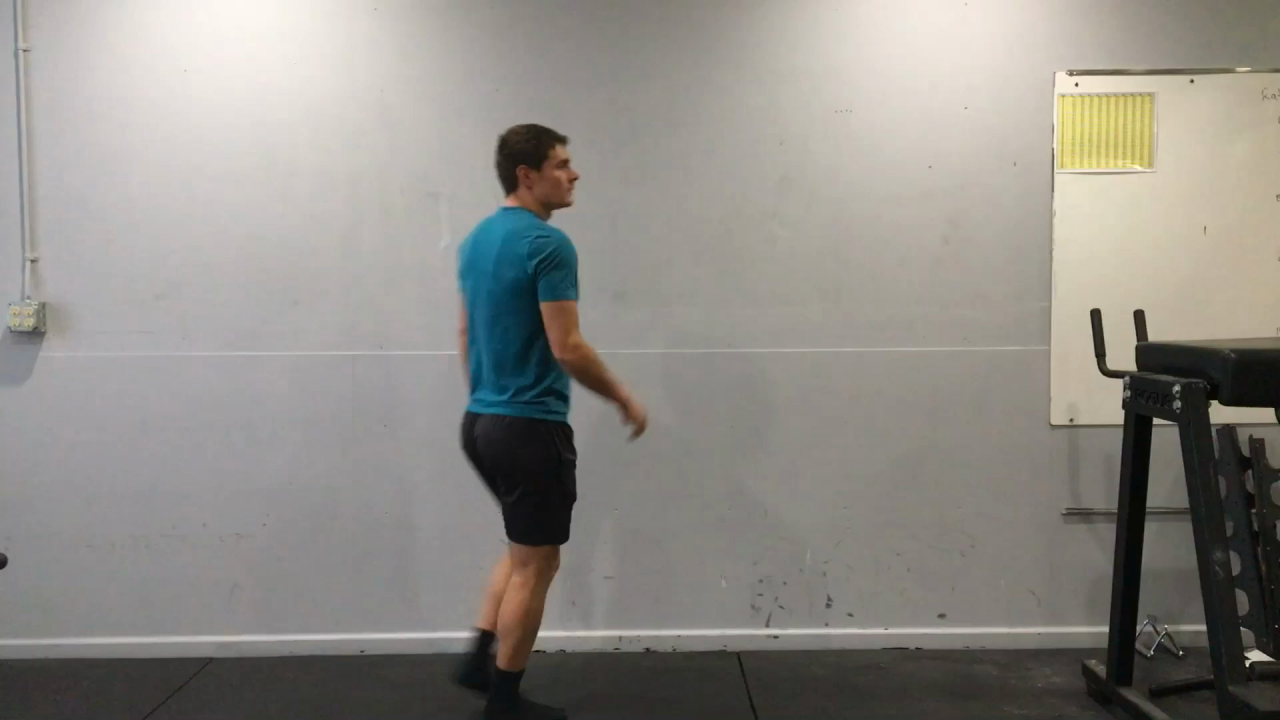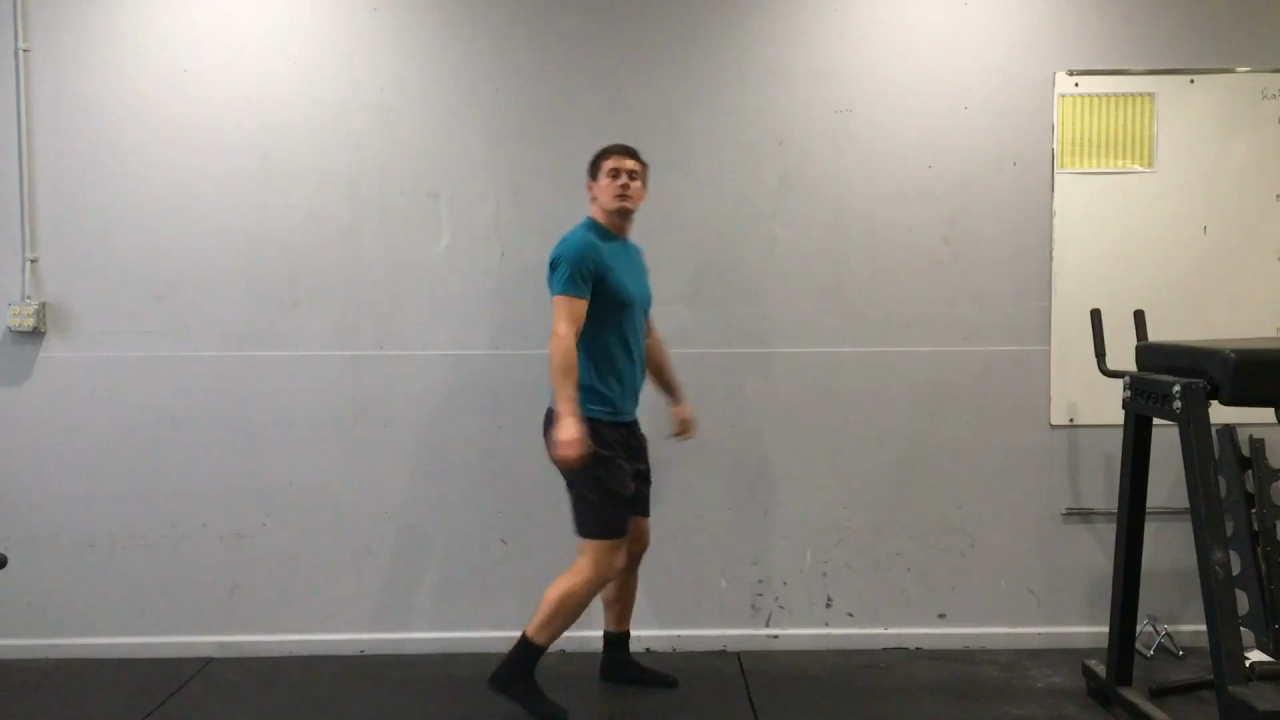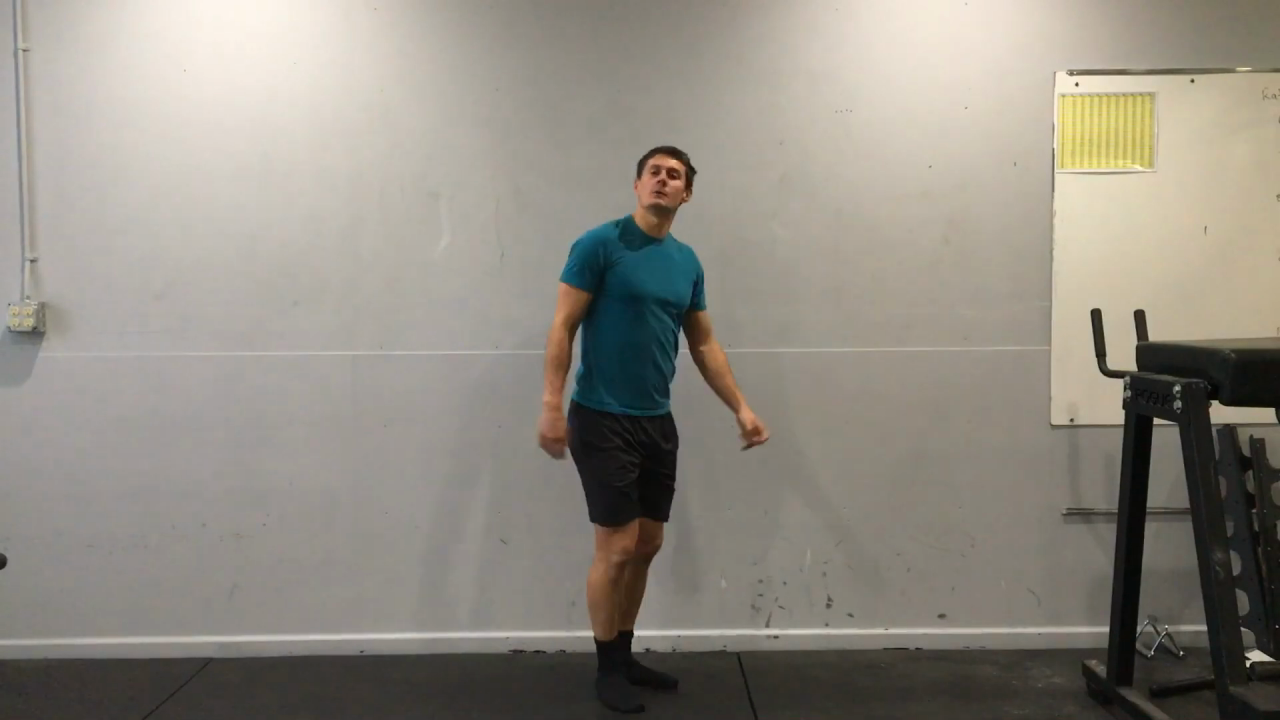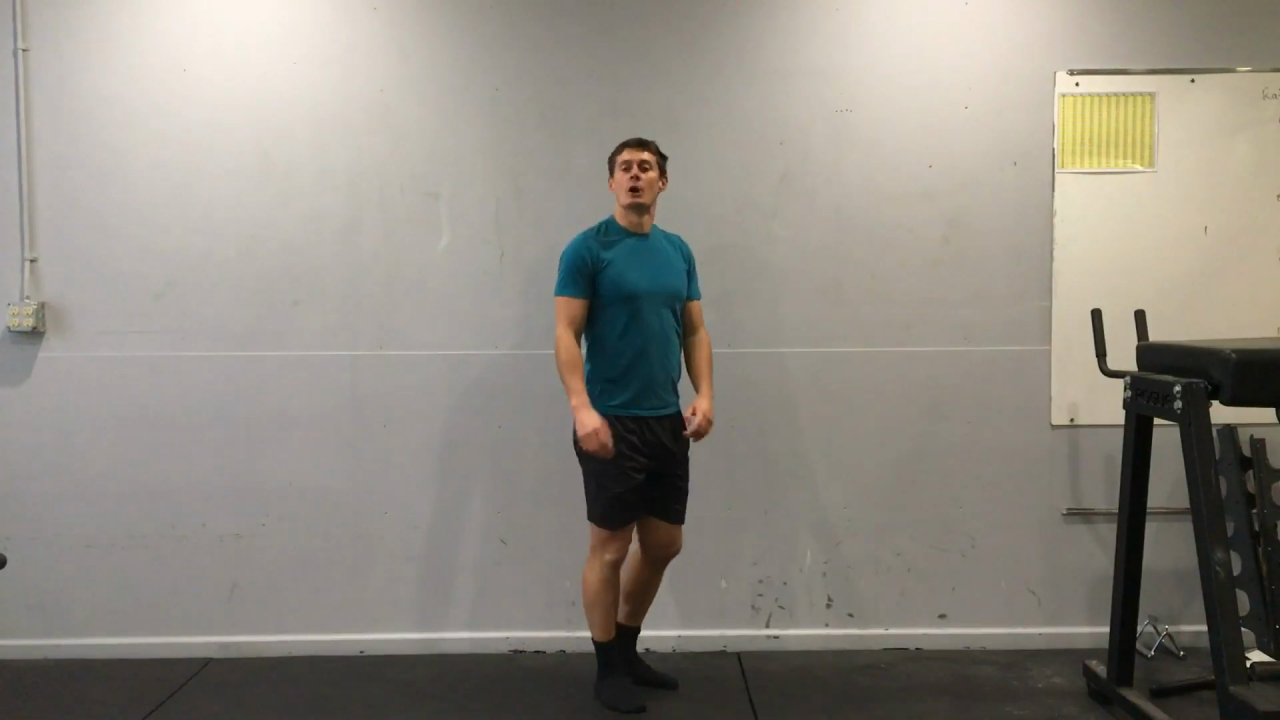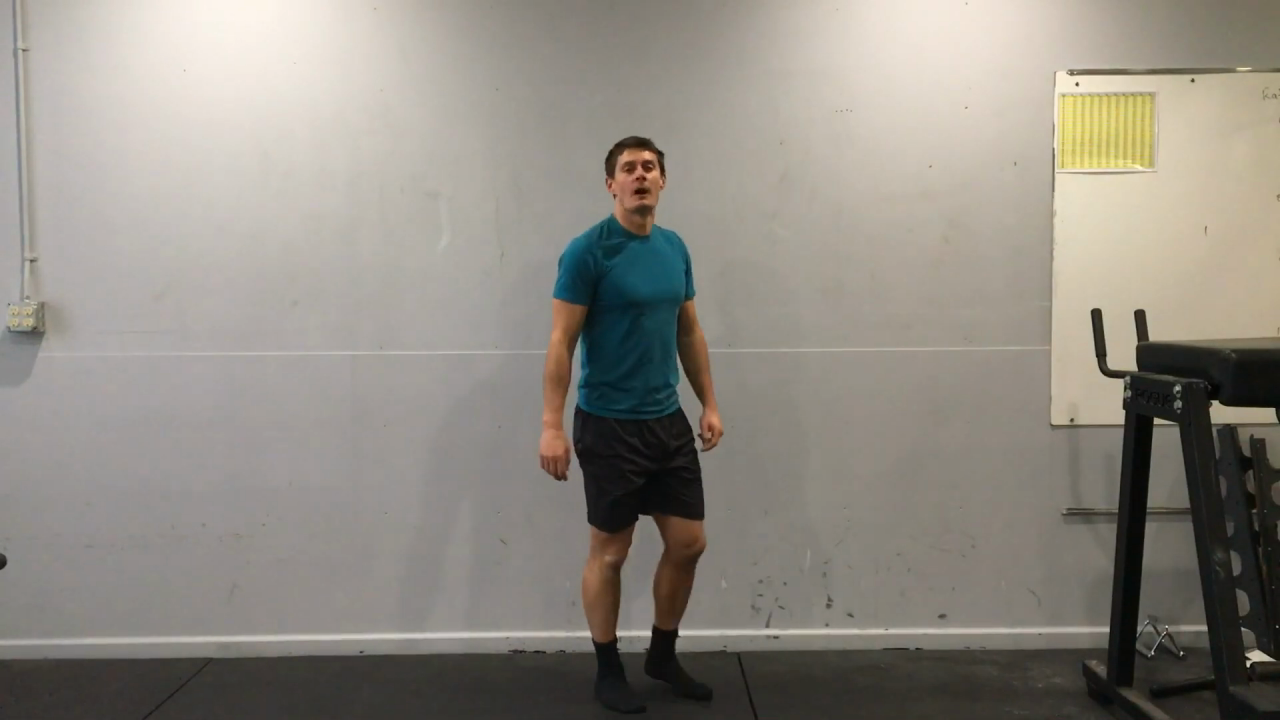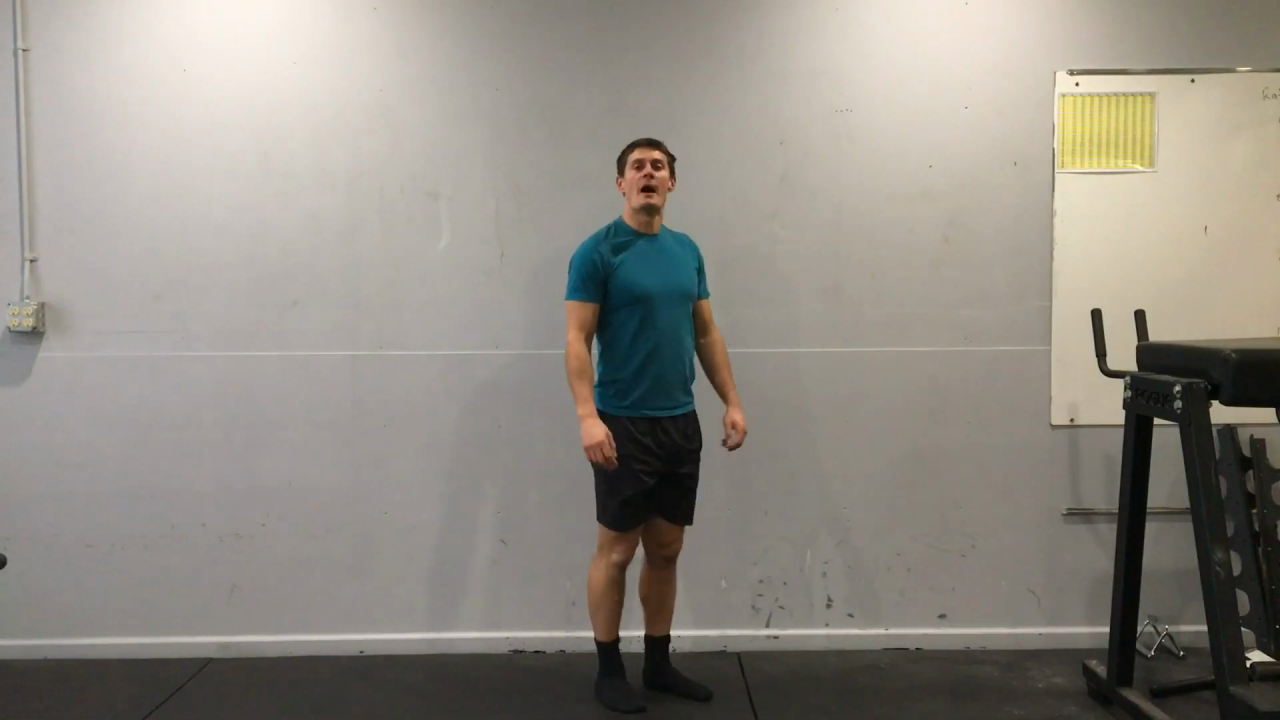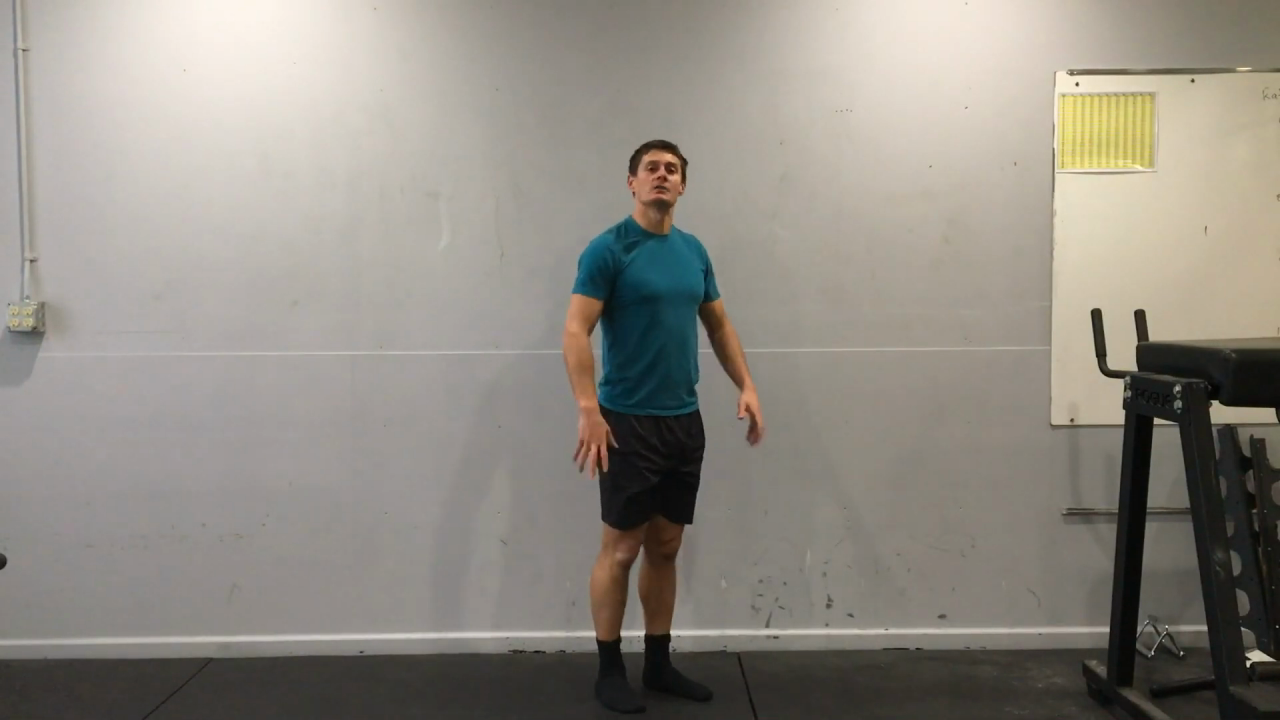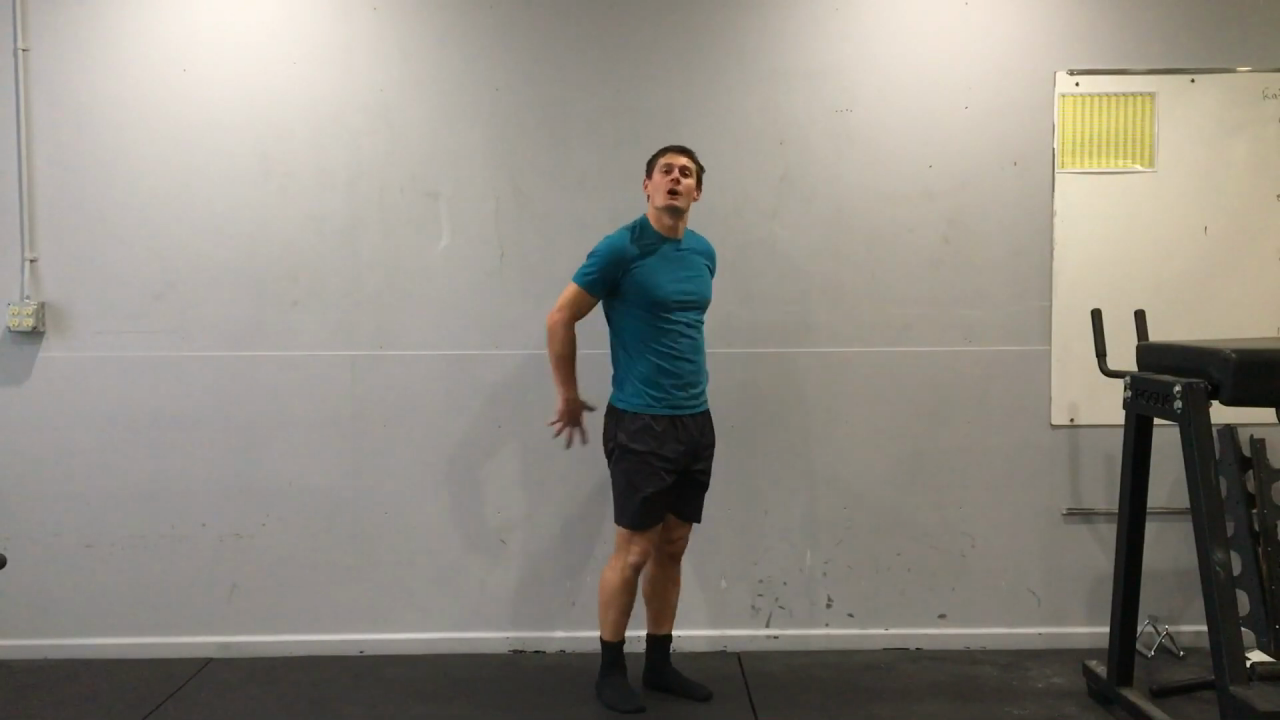
dt=0.4s
person 1, frame 1
left shoulder: (477, 239)
right shoulder: (548, 243)
right elbow: (566, 349)
right wrist: (623, 400)
left hip: (485, 422)
right hip: (528, 428)
left knee: (531, 550)
right knee: (535, 564)
left ankle: (479, 656)
person 1, frame 2
left shoulder: (632, 255)
right shoulder: (581, 248)
left elbow: (645, 338)
right elbow: (563, 338)
left wrist: (676, 399)
right wrist: (569, 415)
left hip: (622, 424)
right hip: (590, 428)
left knee: (633, 544)
right knee: (600, 561)
left ankle: (617, 656)
right ankle: (516, 669)
person 1, frame 3
left shoulder: (687, 261)
right shoulder: (600, 244)
left elbow: (704, 342)
right elbow: (563, 326)
left wrist: (741, 408)
right wrist: (552, 405)
left hip: (657, 422)
right hip: (602, 421)
left knee: (647, 546)
right knee: (616, 548)
left ankle: (625, 655)
right ankle: (608, 668)
person 1, frame 4
left shoulder: (678, 251)
right shoulder: (587, 249)
left elbow: (695, 333)
right elbow: (567, 335)
left wrist: (704, 396)
right wrist: (582, 407)
left hip: (667, 421)
right hip: (612, 424)
left knee: (663, 545)
right knee: (609, 549)
left ankle: (626, 649)
right ankle: (608, 670)
person 1, frame 5
left shoulder: (675, 248)
right shoulder: (588, 252)
left elbow: (689, 333)
right elbow: (562, 343)
left wrist: (710, 404)
right wrist: (552, 425)
left hip: (669, 422)
right hip: (610, 426)
left knee: (688, 544)
right knee: (610, 551)
left ankle: (663, 655)
right ankle: (609, 671)
person 1, frame 6
left shoulder: (686, 250)
right shoulder: (597, 252)
left elbow: (705, 331)
right elbow: (577, 340)
left wrist: (732, 402)
right wrist: (588, 416)
left hip: (681, 423)
right hip: (624, 426)
left knee: (666, 548)
right knee: (616, 550)
left ankle: (658, 664)
right ankle: (609, 671)
person 1, frame 7
left shoulder: (693, 250)
right shoulder: (609, 250)
left elbow: (719, 327)
right elbow: (576, 332)
left wrist: (746, 387)
right wrist: (589, 410)
left hip: (684, 422)
right hip: (629, 423)
left knee: (665, 546)
right knee: (621, 549)
left ankle: (659, 664)
right ankle: (609, 671)
person 1, frame 8
left shoulder: (703, 252)
right shoulder: (620, 249)
right elbow: (560, 320)
right wrist: (569, 398)
left hip: (696, 421)
right hip: (640, 423)
left knee: (672, 547)
right knee: (634, 550)
left ankle: (659, 664)
right ankle: (610, 669)
